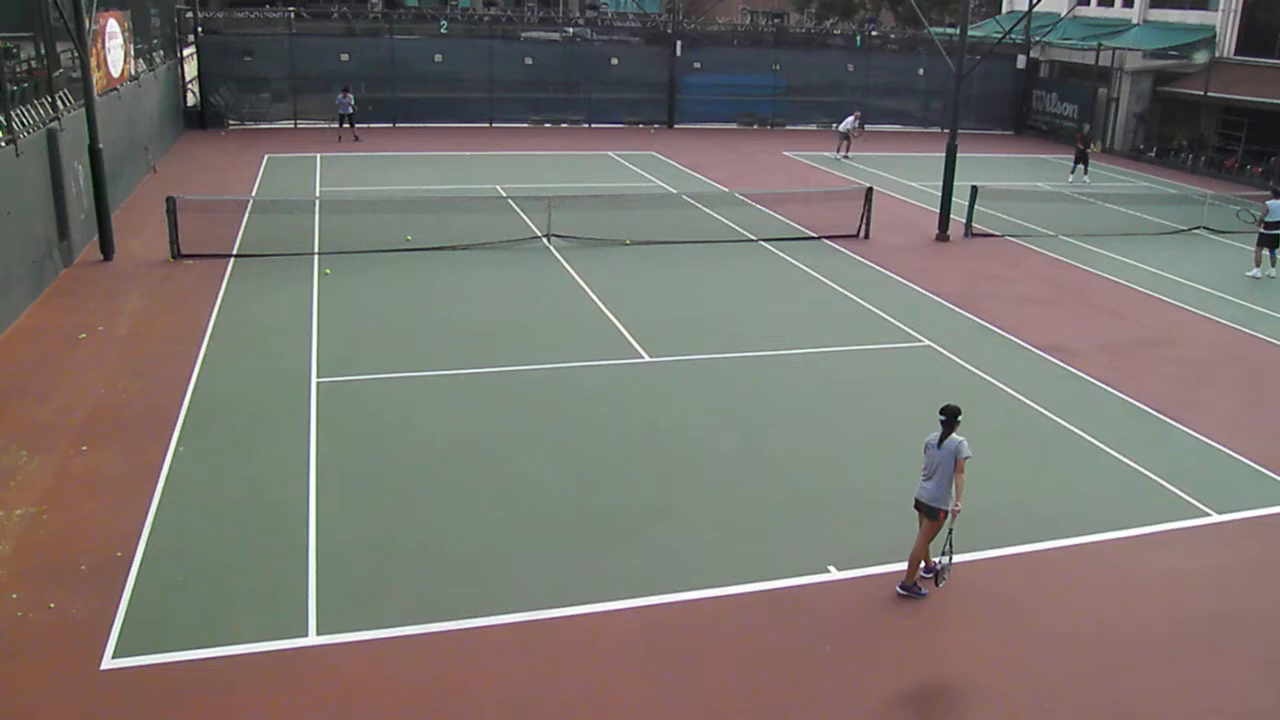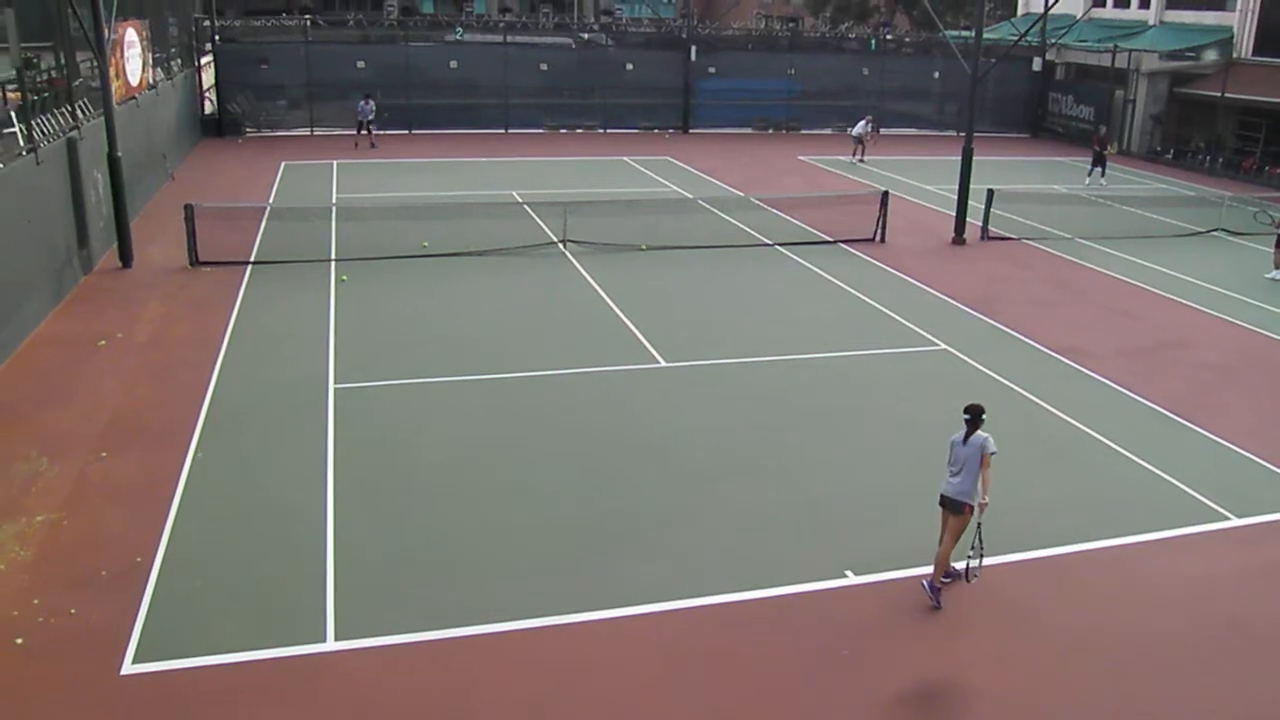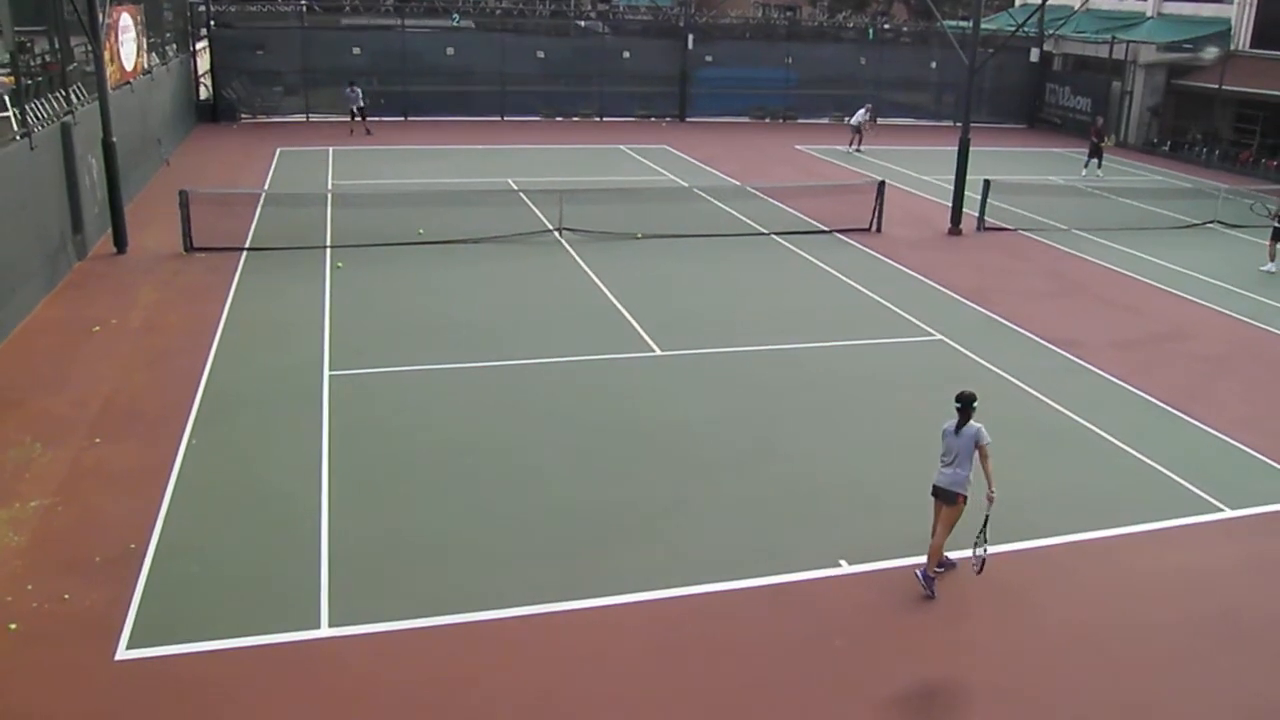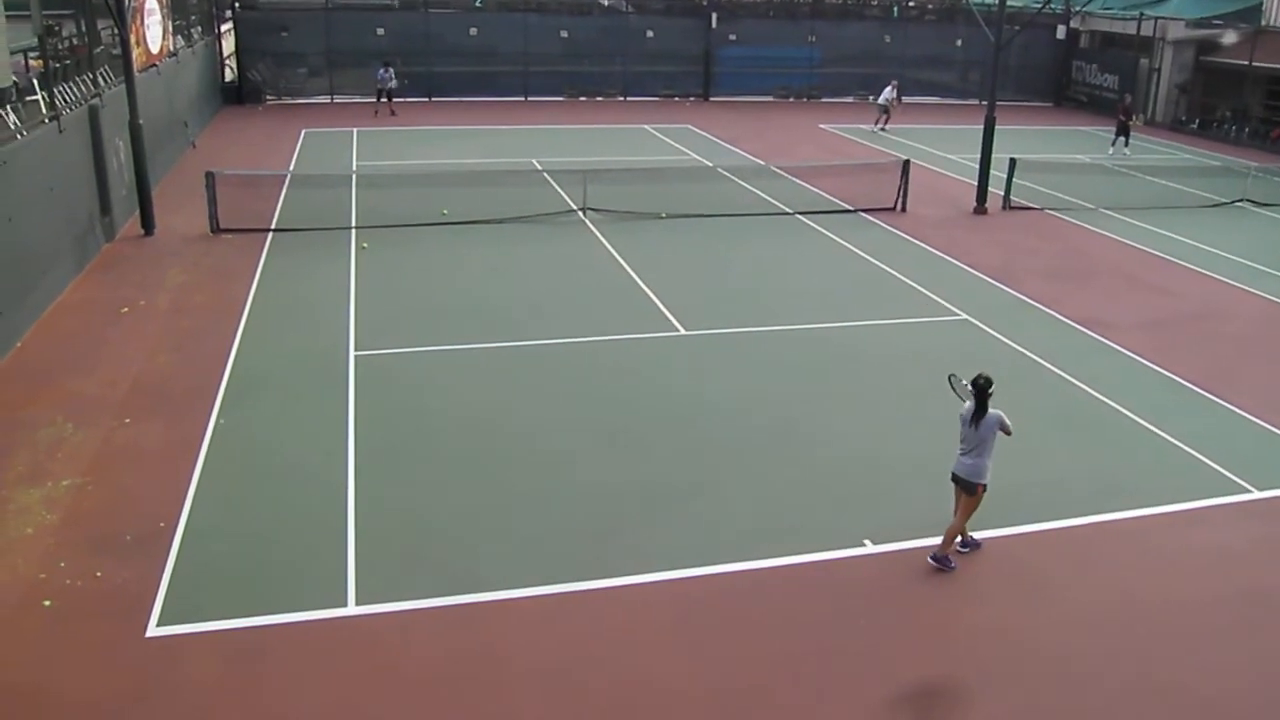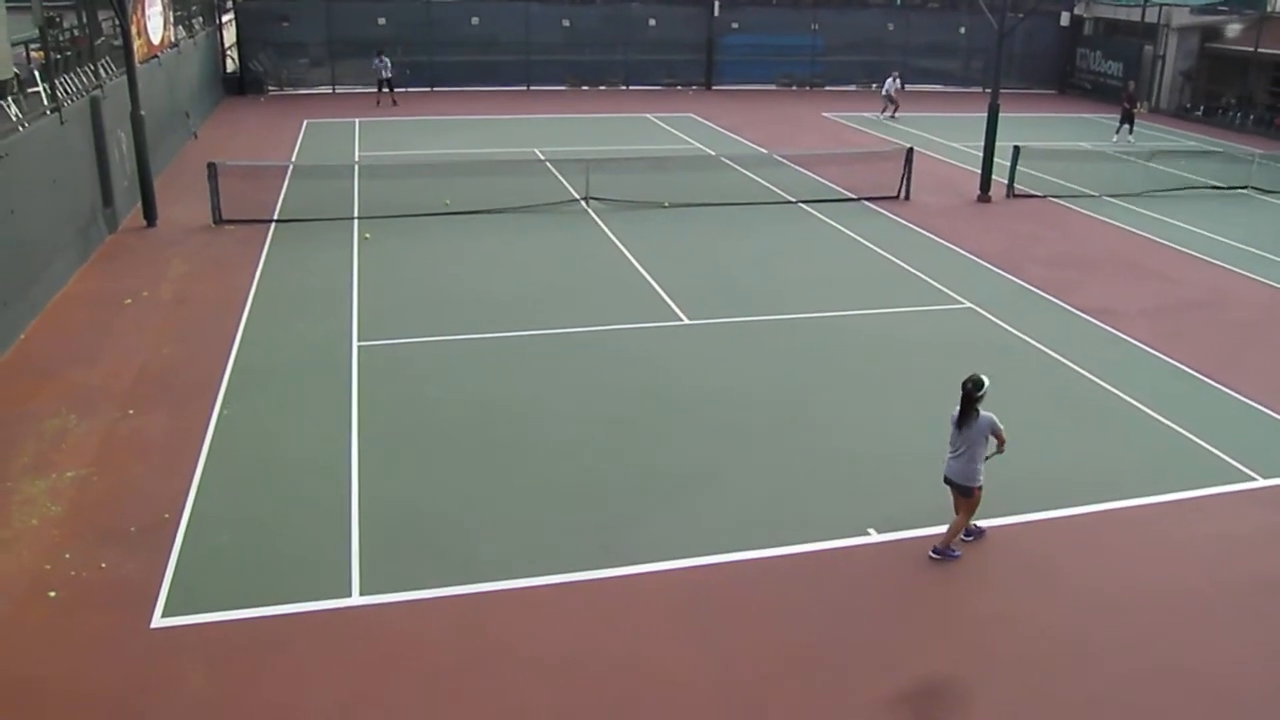
dt=0.7s
person 1, frame 1
left shoulder: (930, 439)
right shoulder: (959, 443)
right elbow: (959, 473)
right wrist: (958, 502)
left hip: (921, 495)
right hip: (939, 501)
left knee: (924, 536)
right knee: (923, 540)
left ankle: (929, 566)
right ankle: (907, 583)
person 1, frame 2
left shoulder: (956, 438)
right shoulder: (985, 439)
right elbow: (985, 468)
right wrist: (985, 495)
left hip: (947, 491)
right hip: (964, 497)
left knee: (946, 536)
right knee: (949, 540)
left ankle: (946, 570)
right ankle: (934, 582)
person 1, frame 3
left shoulder: (947, 427)
right shoulder: (977, 430)
right elbow: (984, 460)
right wrist: (990, 487)
left hip: (940, 481)
right hip: (957, 486)
left knee: (938, 526)
right knee: (942, 531)
left ankle: (939, 560)
right ankle: (928, 572)
person 1, frame 4
left shoulder: (965, 411)
right shoulder: (996, 416)
right elbow: (1009, 432)
left hip: (959, 469)
right hip: (976, 475)
left knee: (960, 510)
right knee: (961, 516)
left ankle: (965, 540)
right ankle: (939, 553)
person 1, frame 5
left shoulder: (957, 414)
right shoulder: (988, 419)
right elbow: (1002, 440)
right wrist: (999, 447)
left hip: (950, 471)
right hip: (969, 477)
left knee: (960, 507)
right knee: (966, 514)
left ankle: (969, 530)
right ankle: (940, 547)
